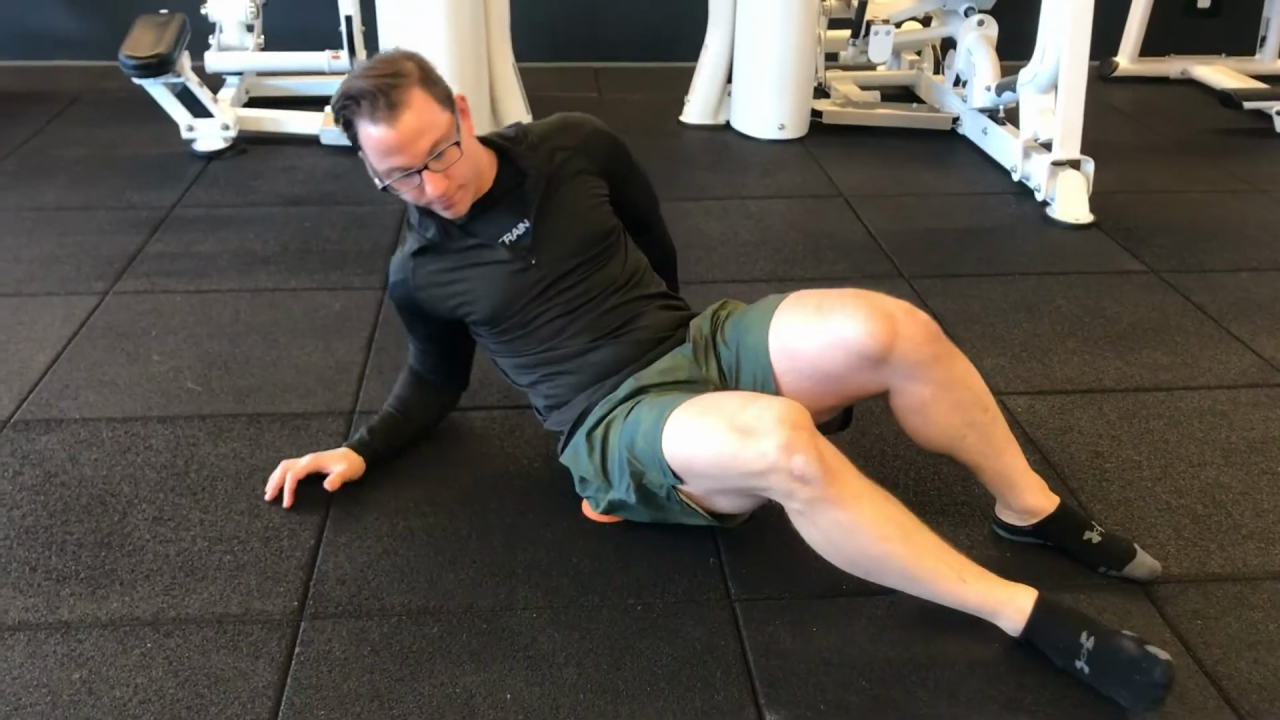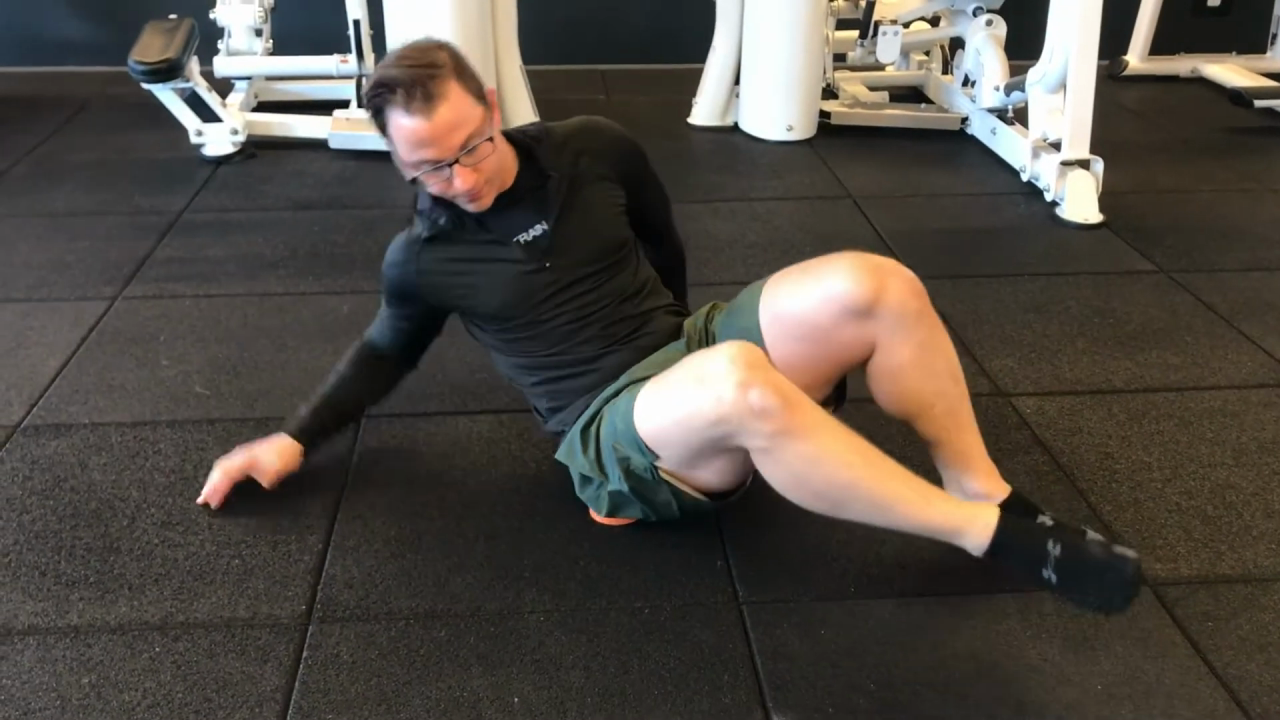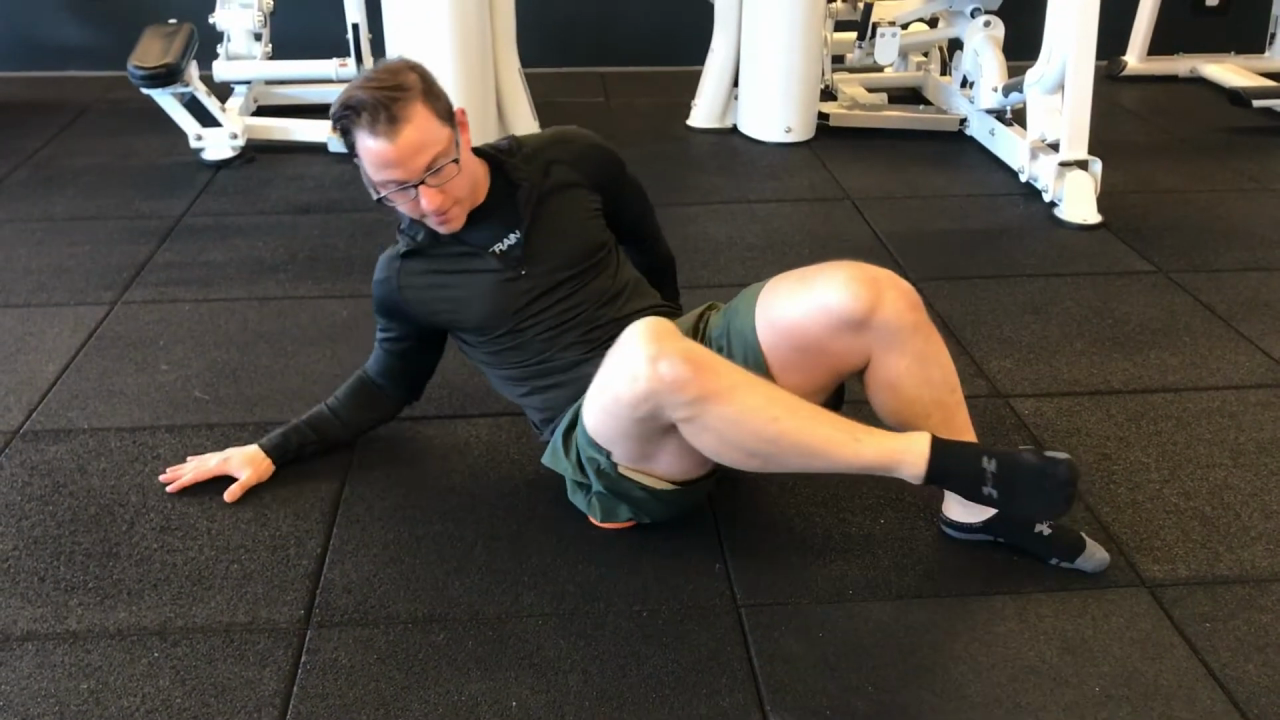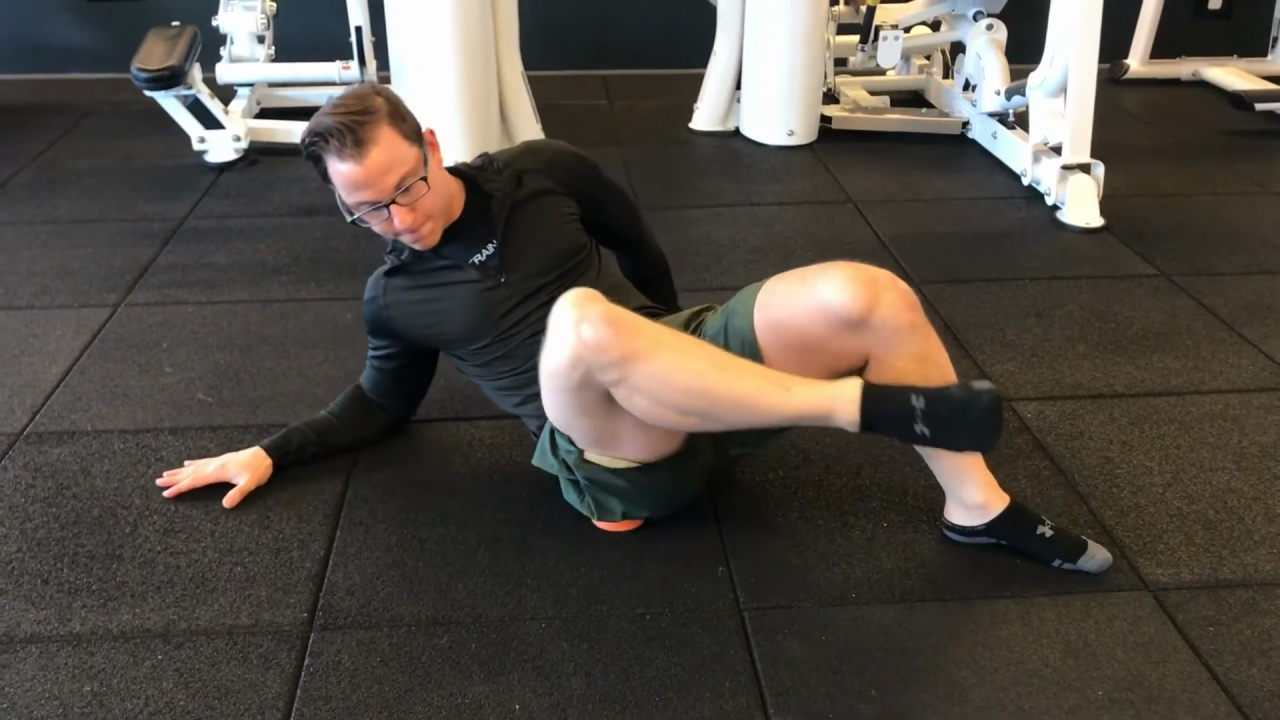
dt=0.5s
person 1, frame 1
left shoulder: (572, 147)
right shoulder: (420, 275)
right elbow: (437, 381)
right wrist: (357, 453)
left hip: (709, 340)
right hip: (620, 426)
left knee: (891, 332)
right knee: (784, 443)
left ankle: (1031, 510)
right ankle: (1030, 618)
person 1, frame 2
left shoulder: (593, 150)
right shoulder: (420, 260)
right elbow: (384, 352)
right wrist: (294, 439)
left hip: (698, 342)
right hip: (618, 434)
left knee: (873, 287)
right knee: (742, 386)
left ankle: (983, 494)
right ankle: (997, 537)
person 1, frame 3
left shoulder: (567, 159)
right shoulder: (406, 279)
right elbow: (386, 387)
right wrist: (271, 449)
left hip: (700, 349)
right hip: (613, 448)
left knee: (870, 298)
right knee: (652, 354)
left ankle: (979, 508)
right ankle: (941, 462)
person 1, frame 4
left shoulder: (541, 171)
right shoulder: (394, 297)
right elbow: (380, 405)
right wrist: (268, 452)
left hip: (689, 346)
right hip: (611, 453)
left knee: (866, 296)
right knee: (581, 321)
left ankle: (979, 507)
right ankle: (869, 404)
